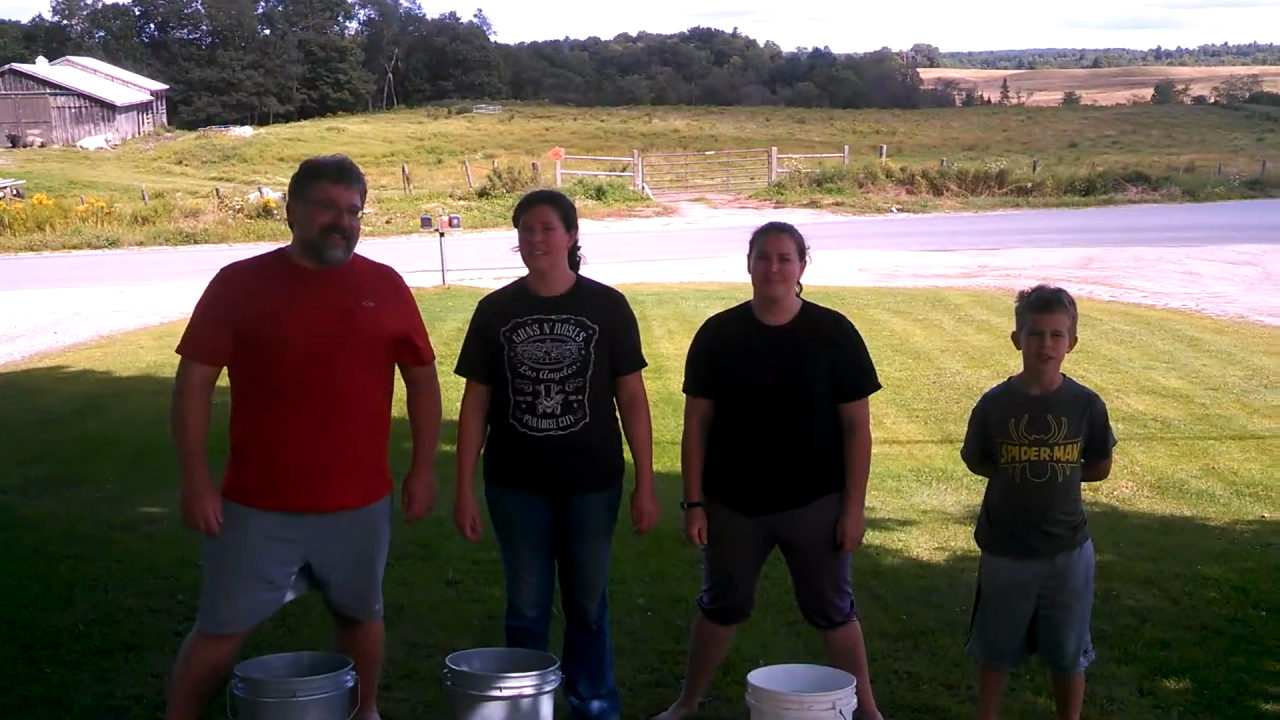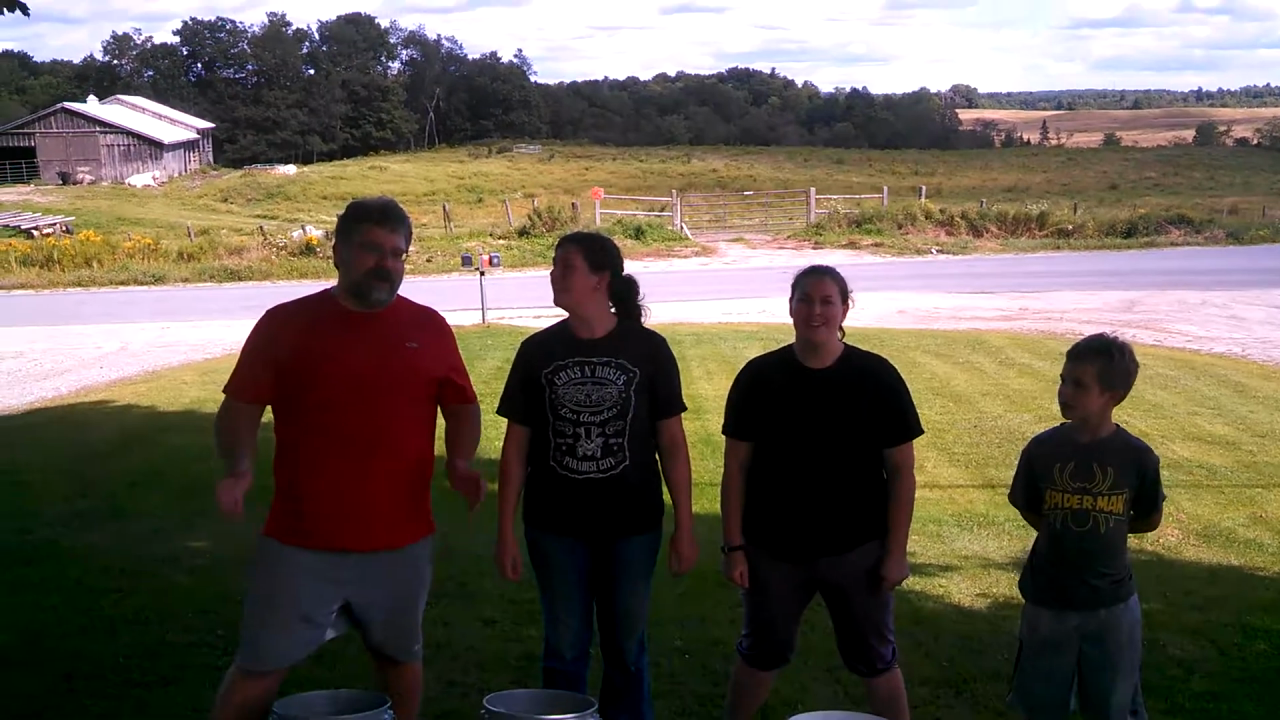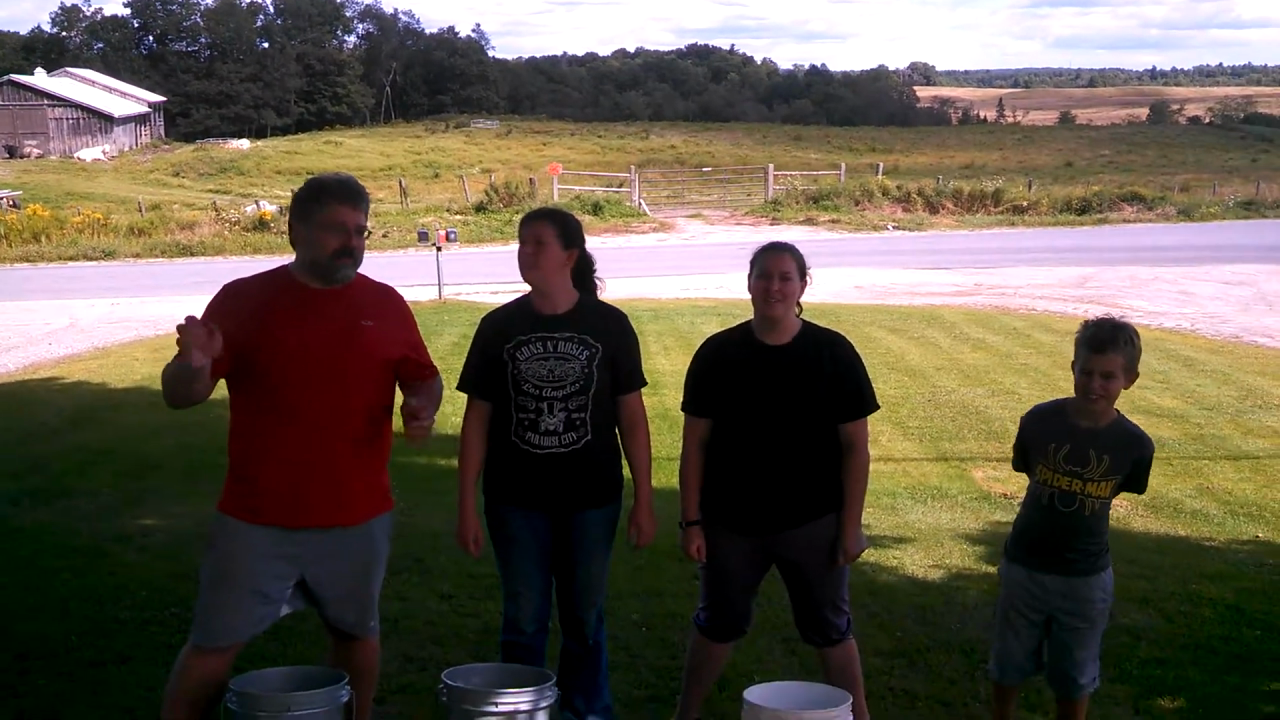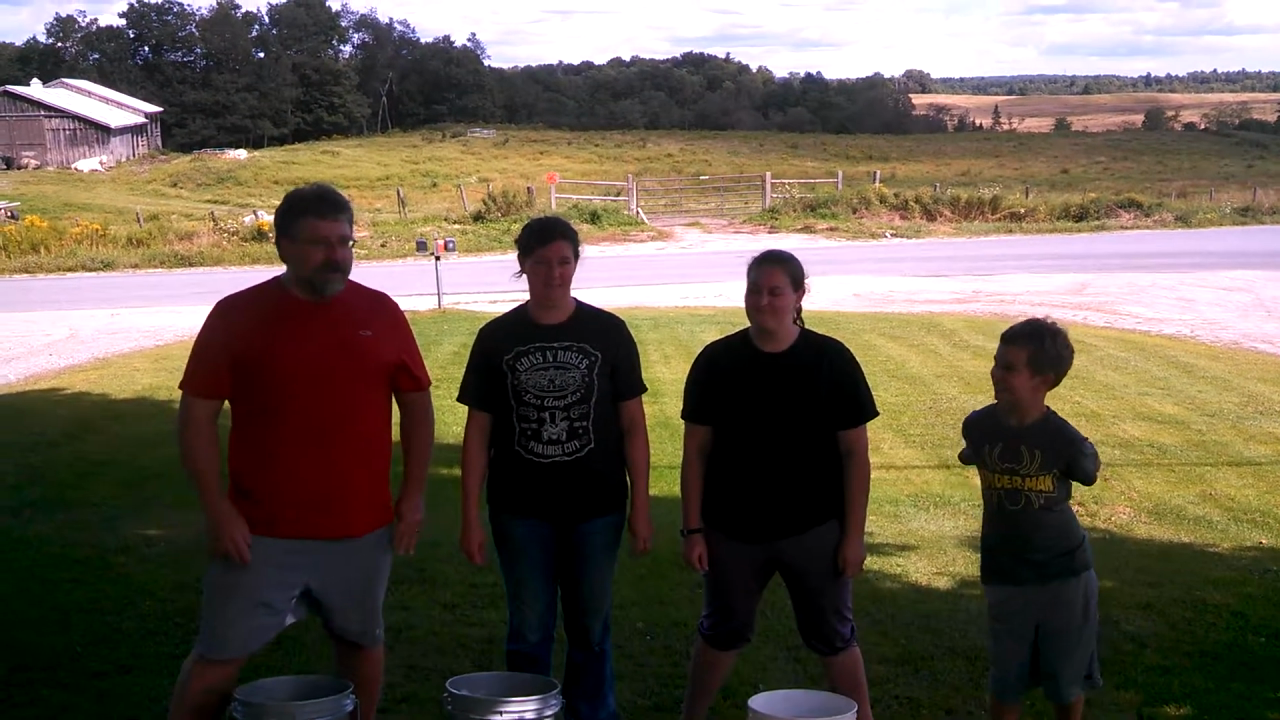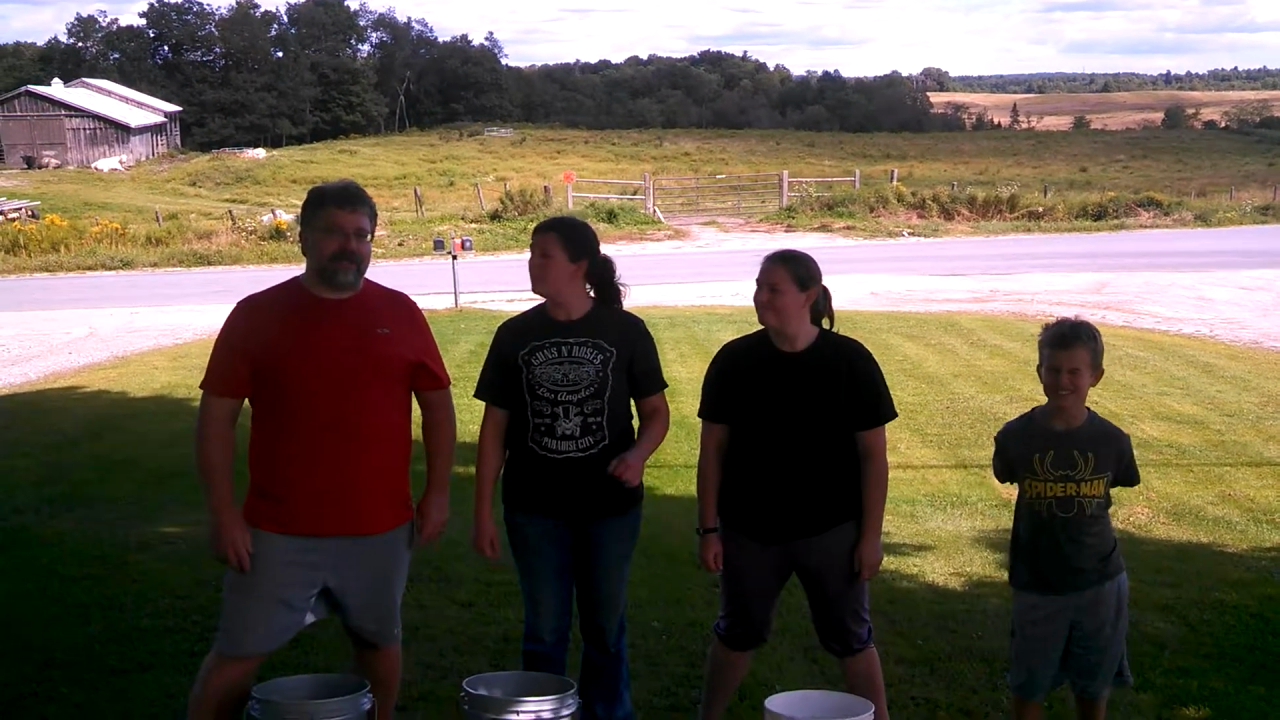
dt=1s
person 1, frame 1
left shoulder: (386, 286)
right shoulder: (238, 283)
left elbow: (421, 376)
right elbow: (194, 380)
left wrist: (423, 468)
right wrist: (195, 479)
left hip: (359, 502)
right hip: (257, 505)
left knee: (360, 615)
right knee: (219, 629)
person 1, frame 2
left shoulder: (428, 328)
right shoulder: (284, 325)
left elbow: (463, 410)
right elbow: (241, 412)
left wrist: (461, 460)
right wrist: (238, 465)
left hip: (401, 540)
right hip: (299, 542)
left knee: (399, 655)
right knee: (260, 665)
person 1, frame 3
left shoulder: (384, 304)
right shoulder: (241, 299)
left elbow: (425, 379)
right elbow: (177, 390)
left wrist: (422, 406)
right wrist: (196, 367)
left hip: (358, 516)
right hip: (256, 518)
left knee: (356, 631)
right knee: (213, 642)
person 1, frame 4
left shoulder: (380, 312)
right shoulder: (236, 315)
left elbow: (416, 401)
right elbow: (197, 415)
left wrist: (414, 492)
right wrist: (219, 510)
left hip: (360, 528)
right hip: (261, 531)
left knee: (361, 640)
right knee: (219, 654)
person 1, frame 5
left shoulder: (400, 312)
right shoulder: (256, 314)
left elbow: (437, 402)
right elbow: (217, 415)
left wrist: (437, 492)
right wrist: (224, 513)
left hip: (379, 526)
right hip: (279, 530)
left knee: (378, 639)
right knee: (237, 652)
person 2, frame 1
left shoulder: (607, 306)
right shoulder: (495, 310)
left elbow: (632, 396)
right elbow: (476, 400)
left wrist: (645, 483)
right wrist: (464, 487)
left hip: (592, 481)
right hip: (515, 483)
left knee: (587, 604)
right knee: (526, 606)
person 2, frame 2
left shoulder: (648, 349)
right shoulder: (537, 352)
left elbow: (671, 440)
right elbow: (517, 443)
left wrist: (684, 526)
right wrist: (505, 530)
left hip: (631, 526)
right hip: (555, 527)
left knee: (625, 647)
right knee: (564, 647)
person 2, frame 3
left shoulder: (609, 324)
right shoulder: (498, 326)
left elbow: (631, 414)
right elbow: (478, 418)
left wrist: (644, 499)
right wrist: (466, 504)
left hip: (591, 498)
right hip: (516, 500)
left knee: (584, 619)
right knee: (524, 621)
person 2, frame 4
left shoulder: (608, 332)
right shoulder: (496, 337)
left elbow: (632, 421)
right elbow: (479, 430)
left wrist: (640, 505)
right wrist: (470, 516)
left hip: (596, 508)
right hip: (521, 511)
left knee: (590, 628)
right knee: (529, 630)
person 2, frame 5
left shoulder: (626, 331)
right shoulder: (514, 335)
left elbow: (656, 409)
right elbow: (495, 426)
left wrist: (638, 454)
right wrist: (483, 511)
left hip: (610, 506)
right hip: (535, 508)
left knee: (605, 627)
right knee: (544, 630)
person 3, frame 1
left shoulder: (834, 332)
right shoulder: (717, 334)
left elbow: (856, 425)
right elbow: (698, 423)
left wrist: (854, 506)
right wrist: (694, 501)
left hip: (815, 501)
right hip: (734, 502)
left knee: (834, 611)
right knee: (720, 607)
person 3, frame 2
left shoulder: (876, 377)
right shoulder: (759, 377)
left elbow: (901, 469)
right elbow: (737, 466)
left wrist: (895, 551)
right wrist: (734, 546)
left hip: (857, 548)
right hip: (774, 549)
left knee: (874, 658)
right knee: (760, 652)
person 3, frame 3
left shoulder: (833, 352)
right shoulder: (717, 353)
left elbow: (854, 445)
right elbow: (696, 442)
left wrist: (850, 524)
right wrist: (692, 520)
left hip: (813, 520)
right hip: (731, 521)
left knee: (830, 629)
right knee: (716, 625)
person 3, frame 4
left shoulder: (832, 360)
right shoulder: (716, 361)
left elbow: (854, 452)
right elbow: (697, 450)
left wrist: (854, 533)
right wrist: (693, 528)
left hip: (815, 529)
right hip: (733, 530)
left knee: (834, 637)
right knee: (721, 632)
person 3, frame 5
left shoulder: (851, 361)
right shoulder: (734, 360)
left elbow: (873, 454)
right elbow: (713, 449)
left wrist: (871, 535)
right wrist: (709, 527)
left hip: (832, 529)
right hip: (749, 530)
left knee: (851, 638)
right knee: (737, 633)
person 4, frame 1
left shoulder: (1086, 404)
right shoulder: (994, 403)
left elbow: (1101, 468)
right elbow: (976, 462)
left wrist: (1053, 480)
right wrist: (1031, 479)
left hip: (1067, 550)
right hip: (1004, 549)
left knee: (1069, 654)
right knee: (996, 650)
person 4, frame 2
left shoulder: (1137, 457)
right shoulder: (1042, 449)
left elbow: (1150, 520)
left wrist: (1104, 531)
right wrist: (1064, 537)
left hip: (1112, 604)
right hip: (1047, 600)
person 4, frame 3
left shoulder: (1134, 444)
right shoulder: (1039, 420)
left elbow: (1118, 492)
left wrist: (1080, 513)
right wrist: (1055, 511)
left hip: (1086, 575)
right hip: (1024, 565)
left knee: (1074, 674)
right knee: (1008, 664)
person 4, frame 4
left shoulder: (1064, 439)
right shoulder: (977, 426)
left elbow: (1091, 474)
left hip: (1065, 574)
right hip: (1005, 575)
left knee: (1066, 676)
right knee: (1006, 676)
person 4, frame 5
left shoulder: (1111, 440)
right shoulder: (1015, 437)
left wrist: (1074, 502)
right wrist: (1050, 501)
left hip: (1099, 580)
right hip: (1036, 581)
left knee: (1094, 679)
right knee: (1029, 679)
